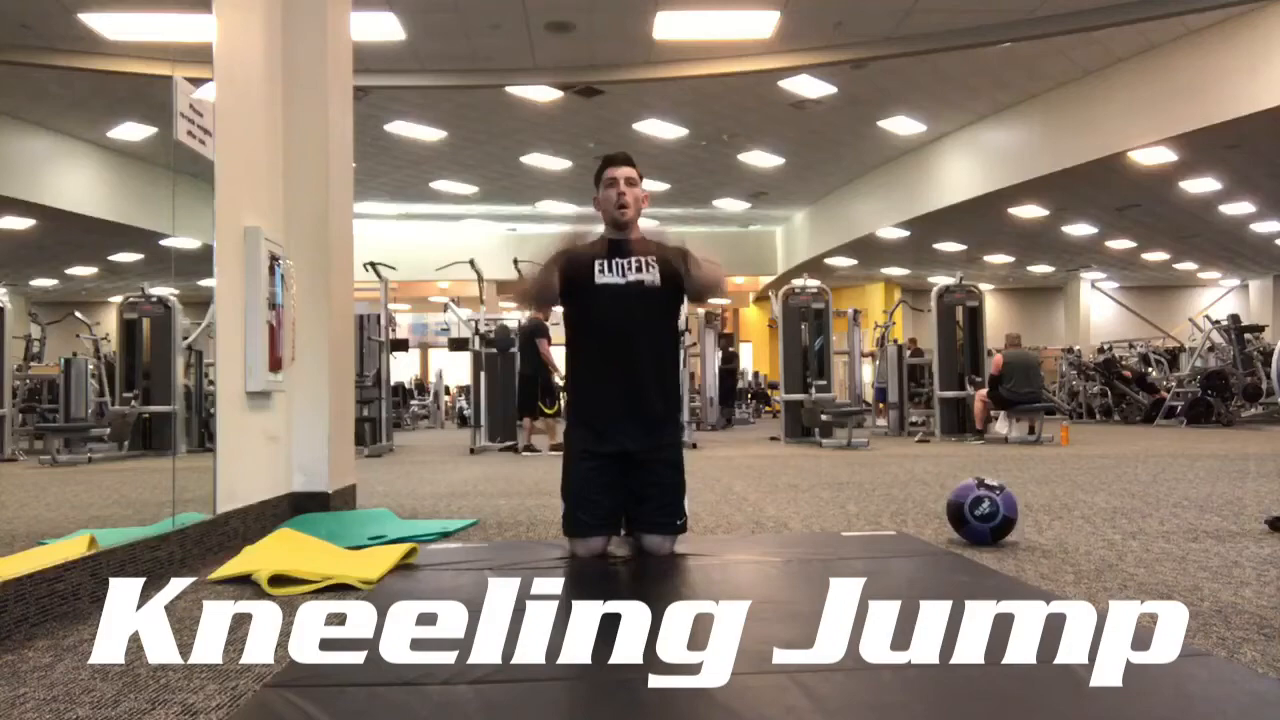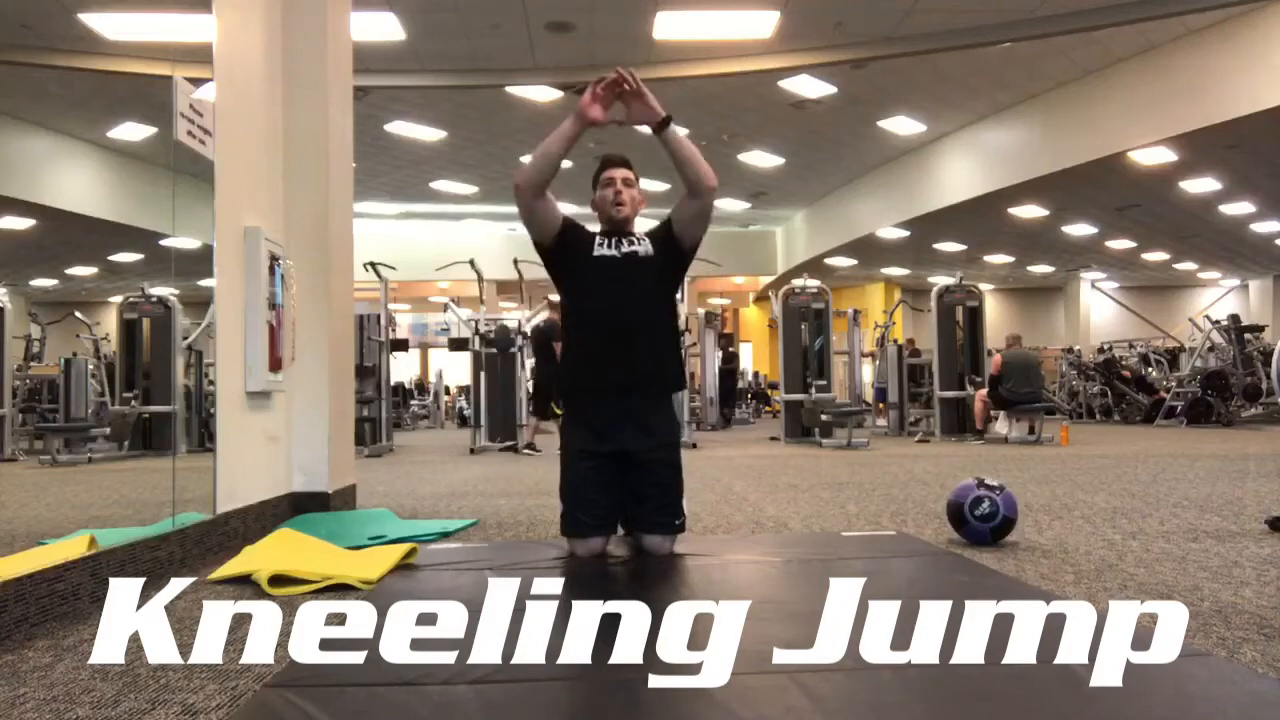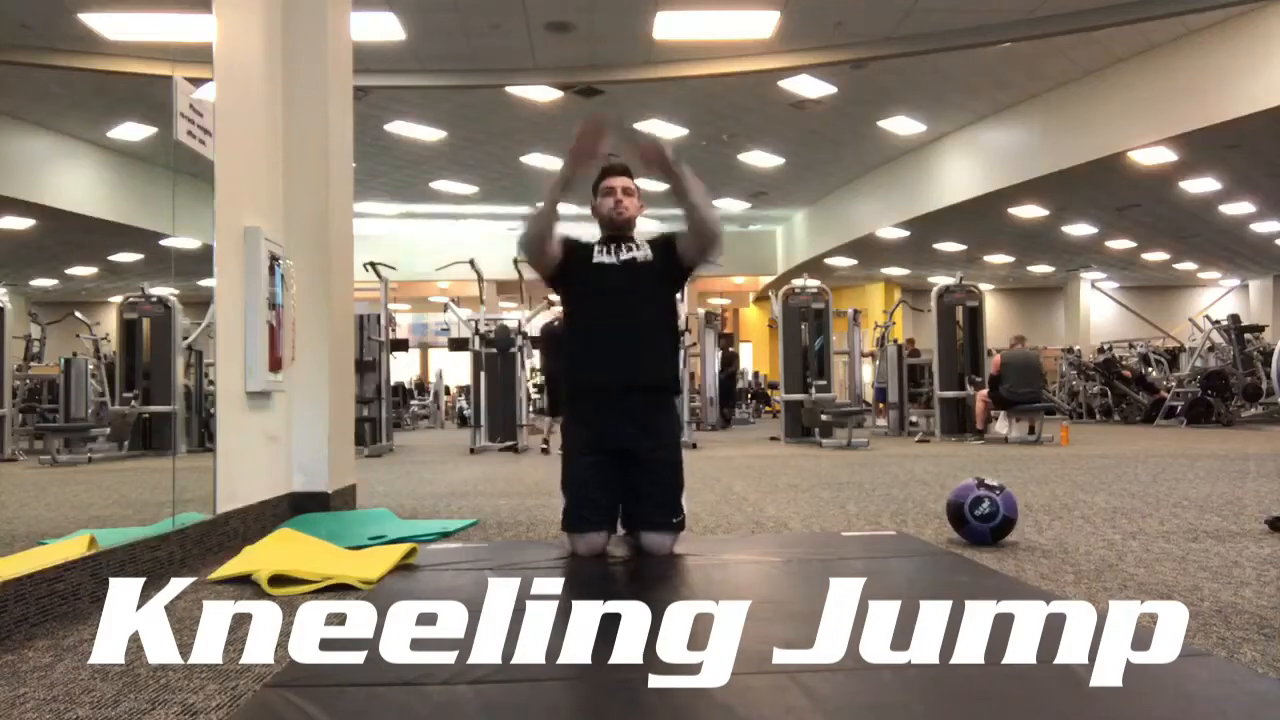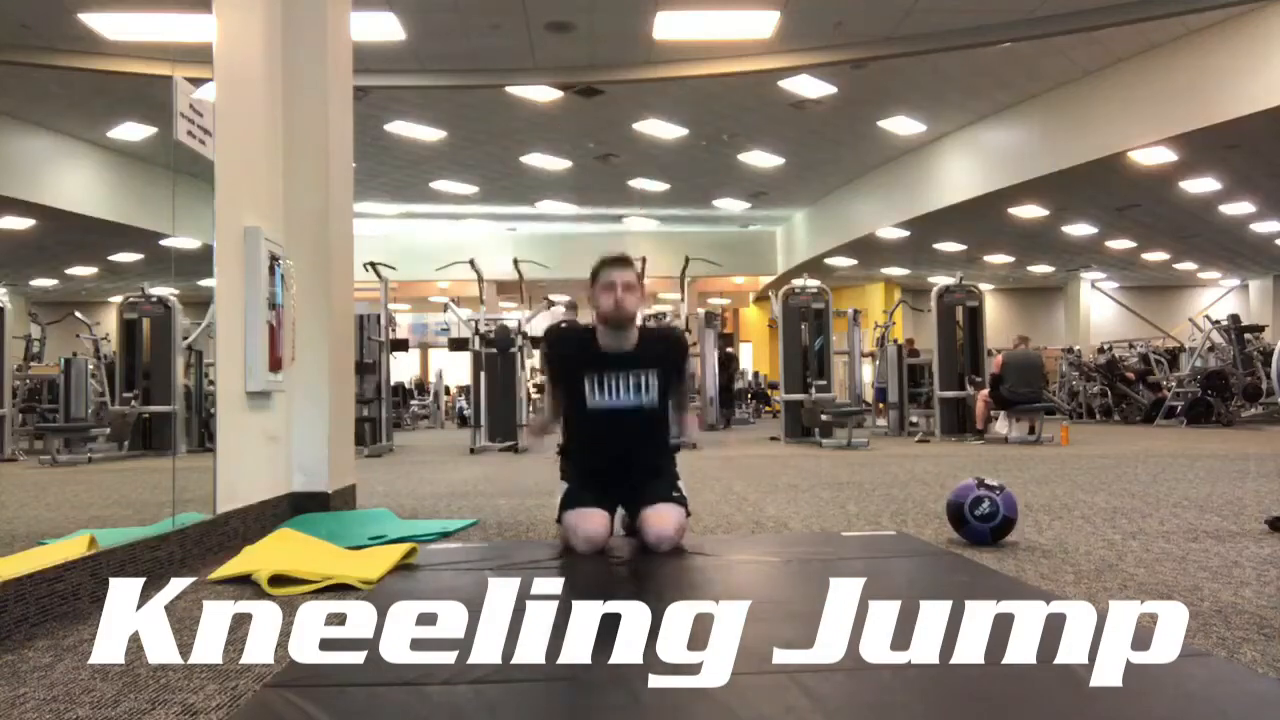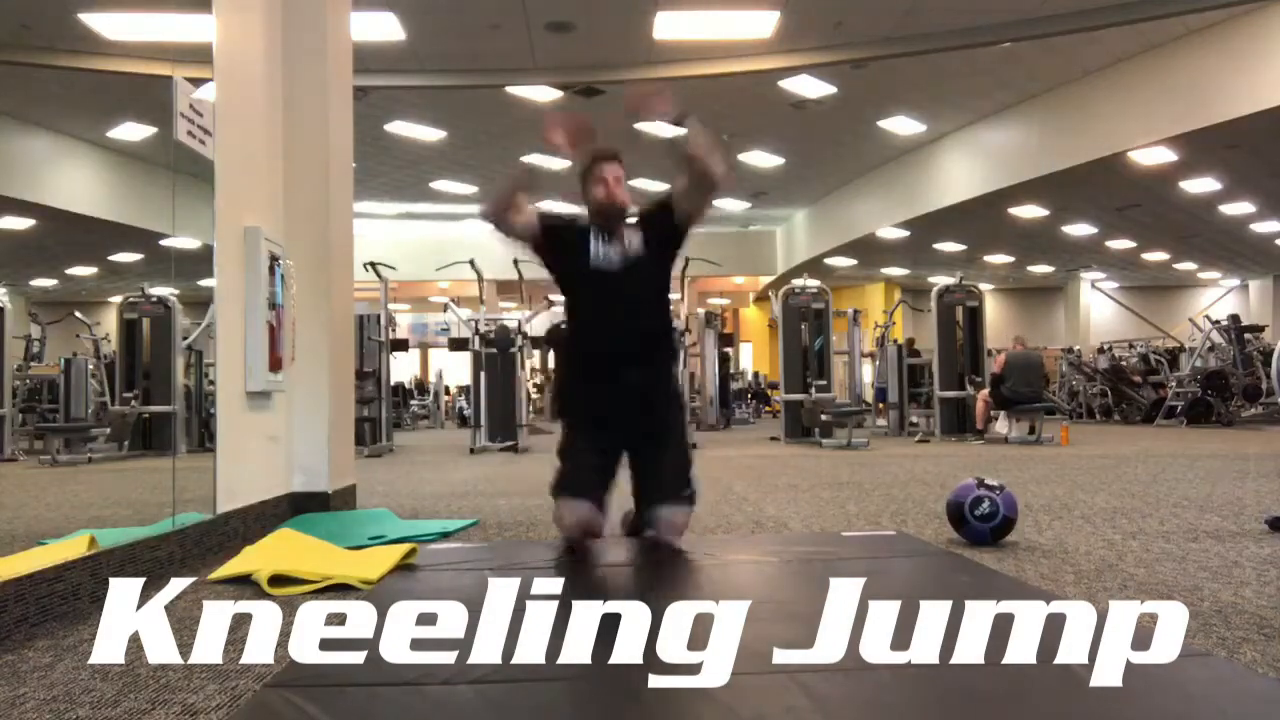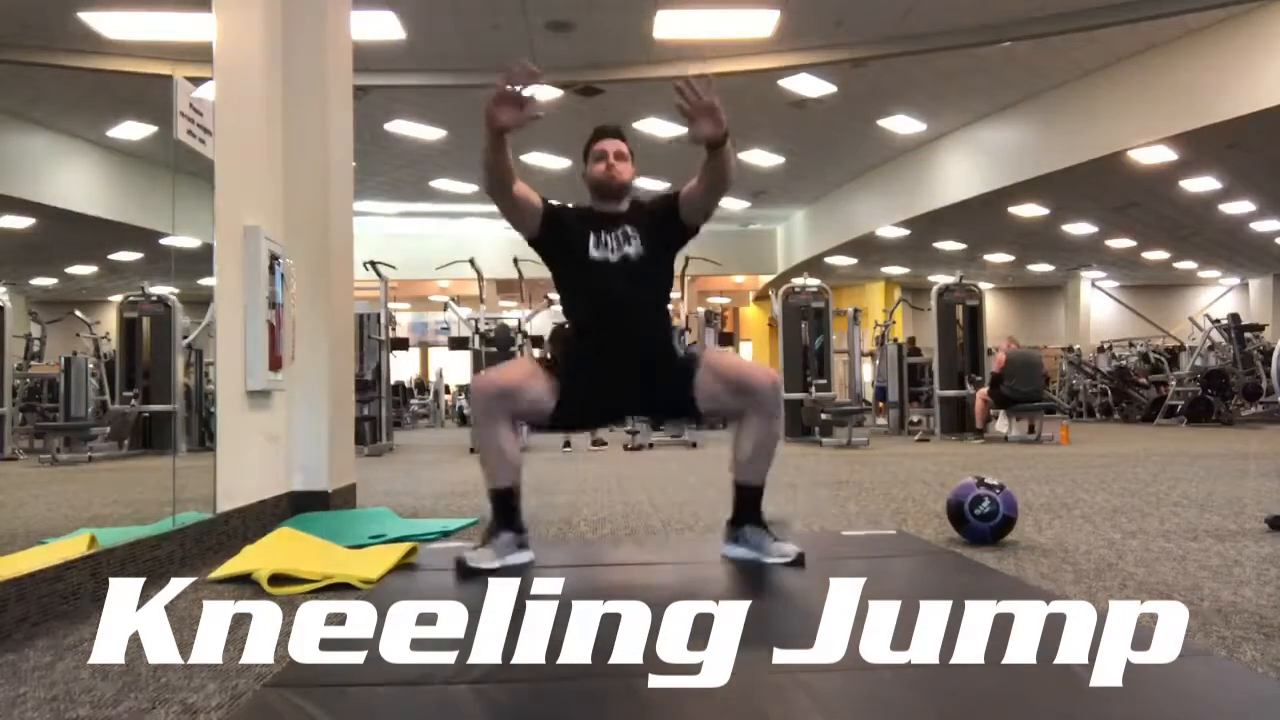
dt=0.3s
person 1, frame 1
left shoulder: (668, 261)
right shoulder: (578, 261)
left elbow: (714, 286)
right elbow: (535, 297)
left wrist: (678, 255)
right wrist: (559, 261)
left hip: (656, 426)
right hip: (591, 427)
left knee: (659, 547)
right knee: (588, 549)
person 1, frame 2
left shoulder: (664, 246)
right shoulder: (572, 246)
left elbow: (704, 189)
right elbow: (527, 189)
left wrist: (658, 122)
right wrist: (579, 122)
left hip: (652, 416)
right hip: (587, 418)
left knee: (657, 545)
right knee: (586, 549)
person 1, frame 3
left shoulder: (663, 252)
right shoulder: (574, 256)
left elbow: (709, 233)
right elbow: (531, 243)
left wrist: (671, 169)
right wrist: (569, 172)
left hip: (654, 418)
right hip: (588, 422)
left knee: (658, 544)
right knee: (587, 546)
person 1, frame 4
left shoulder: (667, 346)
right shoulder: (565, 346)
left elbow: (680, 392)
left hip: (650, 469)
right hip: (589, 473)
left knee: (664, 534)
right knee: (588, 537)
left ankle: (639, 522)
right ankle: (584, 531)
person 1, frame 5
left shoulder: (655, 225)
right shoulder: (566, 237)
left elbow: (709, 182)
right elbow: (502, 217)
left wrist: (682, 126)
left hip: (655, 392)
right hip: (590, 395)
left knee: (671, 526)
right knee: (574, 523)
left ankle: (644, 516)
right ankle: (587, 525)
person 1, frame 6
left shoulder: (659, 217)
right shoulder: (562, 226)
left elbow: (713, 189)
right elbow: (502, 192)
left wrist: (715, 143)
right wrist: (498, 134)
left hip: (660, 372)
right hip: (587, 377)
left knee: (762, 387)
right knee: (491, 390)
left ankle: (746, 525)
right ankle: (508, 529)
